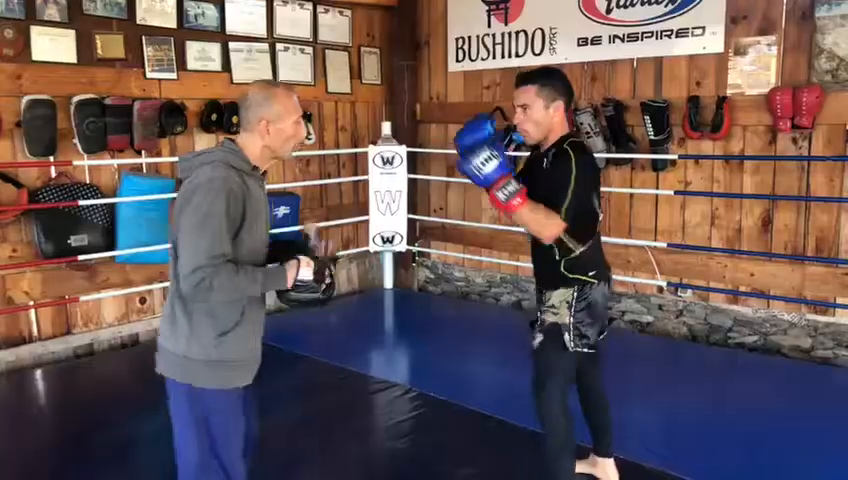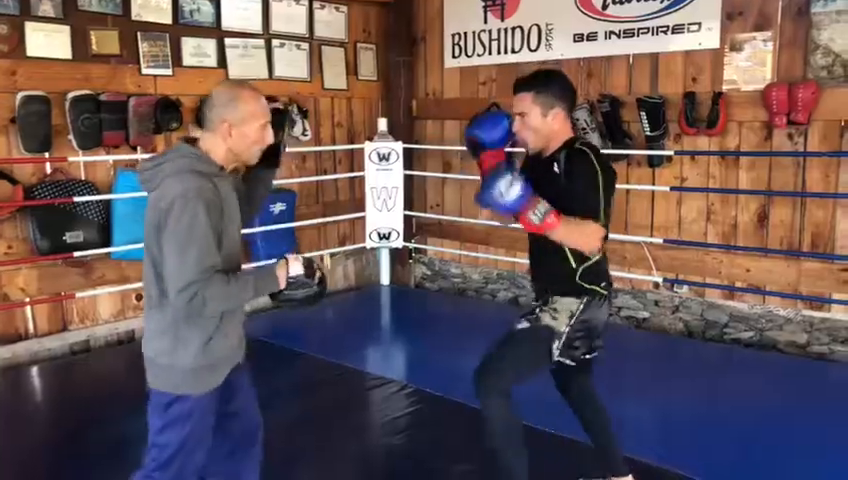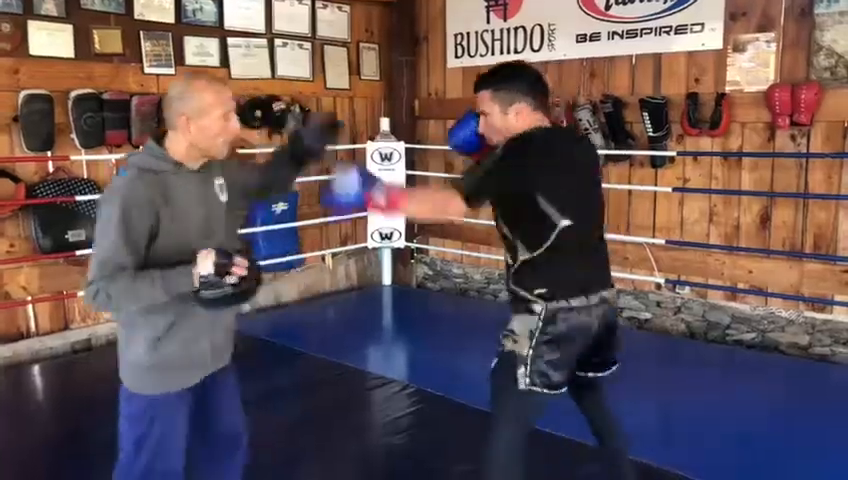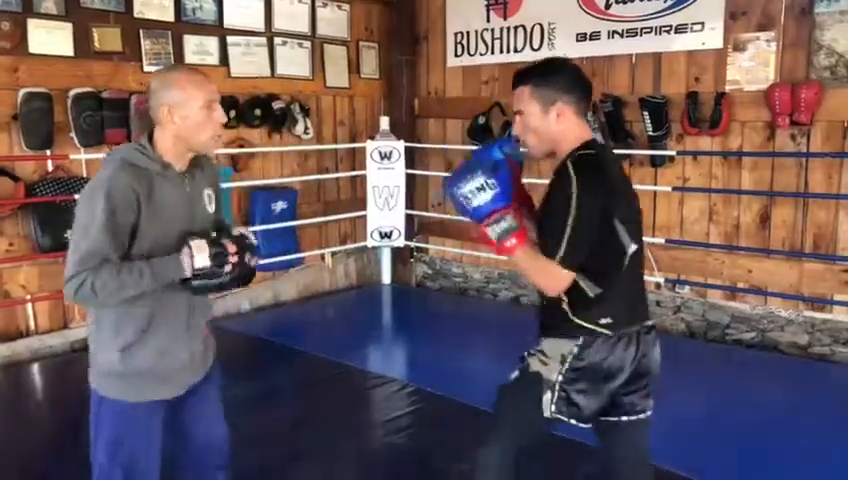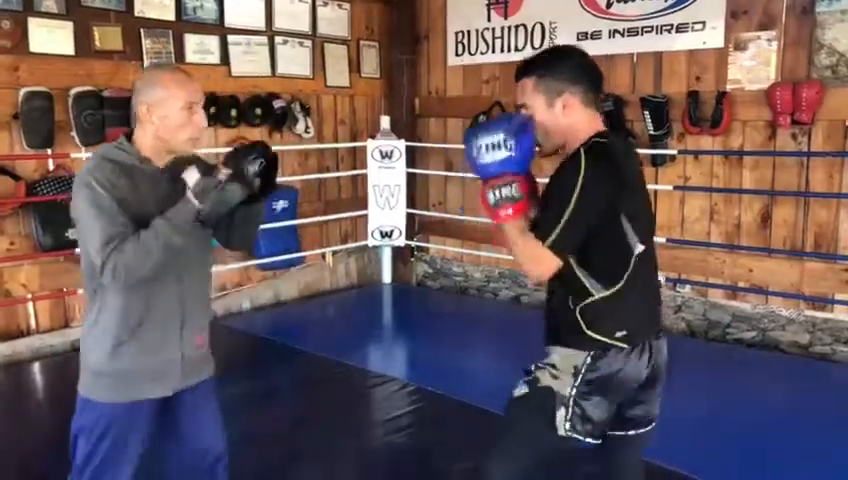
dt=0.3s
person 1, frame 1
left shoulder: (573, 158)
right shoulder: (542, 155)
left elbow: (549, 230)
right elbow: (522, 201)
left wrist: (500, 181)
right wrist: (483, 162)
left hip: (573, 290)
right hip: (581, 287)
left knee: (549, 389)
right knee: (586, 372)
person 1, frame 2
left shoulder: (587, 163)
right shoulder: (541, 160)
left elbow: (589, 240)
right elbow: (506, 197)
left wrist: (533, 211)
right wrist: (490, 156)
left hip: (575, 301)
right hip: (579, 297)
left knee: (490, 383)
right knee: (575, 384)
person 1, frame 3
left shoulder: (518, 154)
right shoulder: (578, 146)
left elbow: (452, 205)
left wrist: (380, 196)
right wrist: (486, 160)
left hip: (548, 309)
right hip: (598, 301)
left knee: (509, 426)
right knee: (589, 394)
person 1, frame 4
left shoulder: (578, 176)
right shoulder: (601, 164)
left elbow: (554, 278)
right elbow: (551, 240)
left wrist: (497, 218)
right wrist: (510, 194)
left hip: (584, 347)
right hip: (634, 342)
person 1, frame 5
left shoulder: (587, 166)
right shoulder: (617, 154)
left elbow: (539, 265)
right elbow: (555, 230)
left wrist: (503, 187)
right wrist: (519, 180)
left hip: (591, 356)
right hip: (640, 349)
person 2, frame 1
left shoulder: (246, 176)
right shoulder: (217, 184)
right elbow: (200, 278)
left wrist: (288, 256)
right wrist: (281, 276)
left hip: (227, 350)
right hip: (204, 356)
person 2, frame 2
left shoulder: (219, 172)
right shoulder: (187, 193)
left elbow: (238, 212)
right elbow: (193, 294)
left wrist: (264, 166)
right wrist: (273, 275)
left hip: (220, 350)
right hip: (187, 361)
left knee: (241, 434)
person 2, frame 3
left shoulder: (217, 168)
right shoulder: (134, 190)
left elbow: (265, 178)
right elbow: (103, 289)
left wrist: (301, 148)
right wrist: (189, 276)
left hip: (212, 348)
right hip: (160, 361)
left knee: (226, 441)
person 2, frame 4
left shoulder: (205, 173)
right shoulder: (119, 185)
right elbow: (82, 283)
left wrist: (234, 249)
right wrist: (179, 265)
left hip: (193, 355)
right hip: (132, 367)
person 2, frame 5
left shoulder: (197, 172)
right shoulder: (101, 178)
left elbow: (236, 239)
right elbow: (122, 268)
left wrist: (251, 193)
right wrist: (195, 205)
left hip: (188, 358)
right hip: (122, 367)
